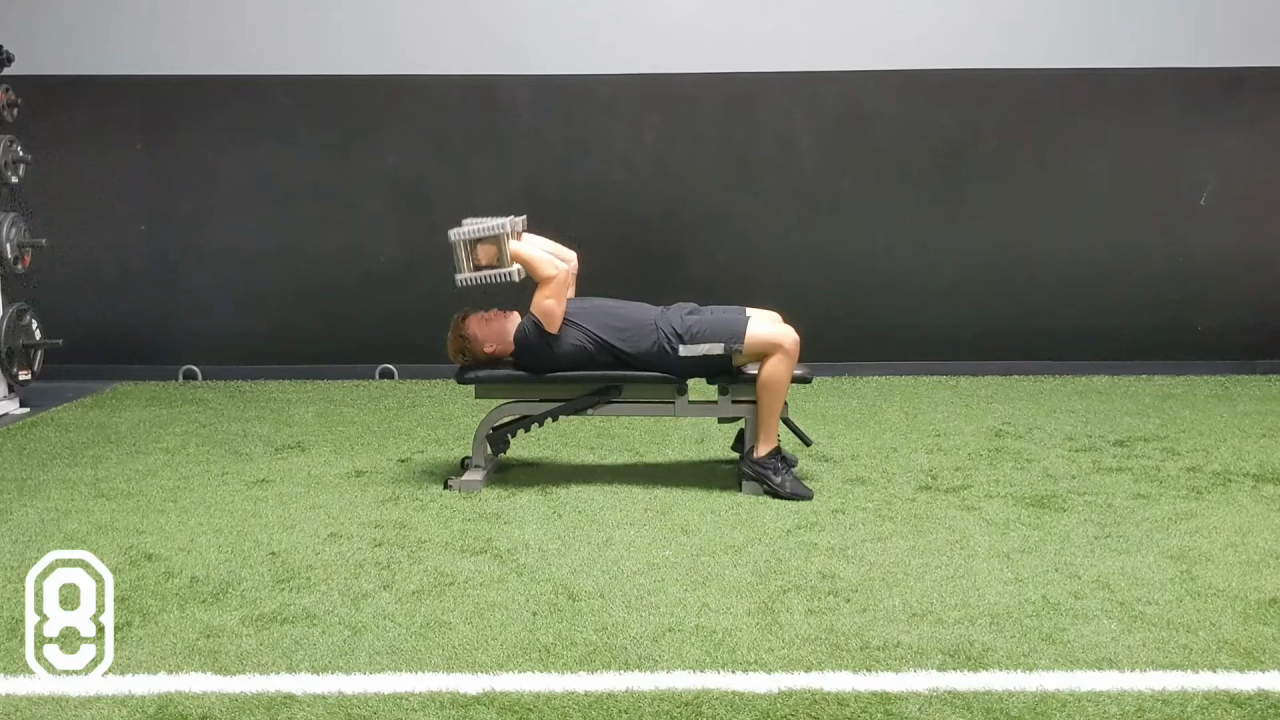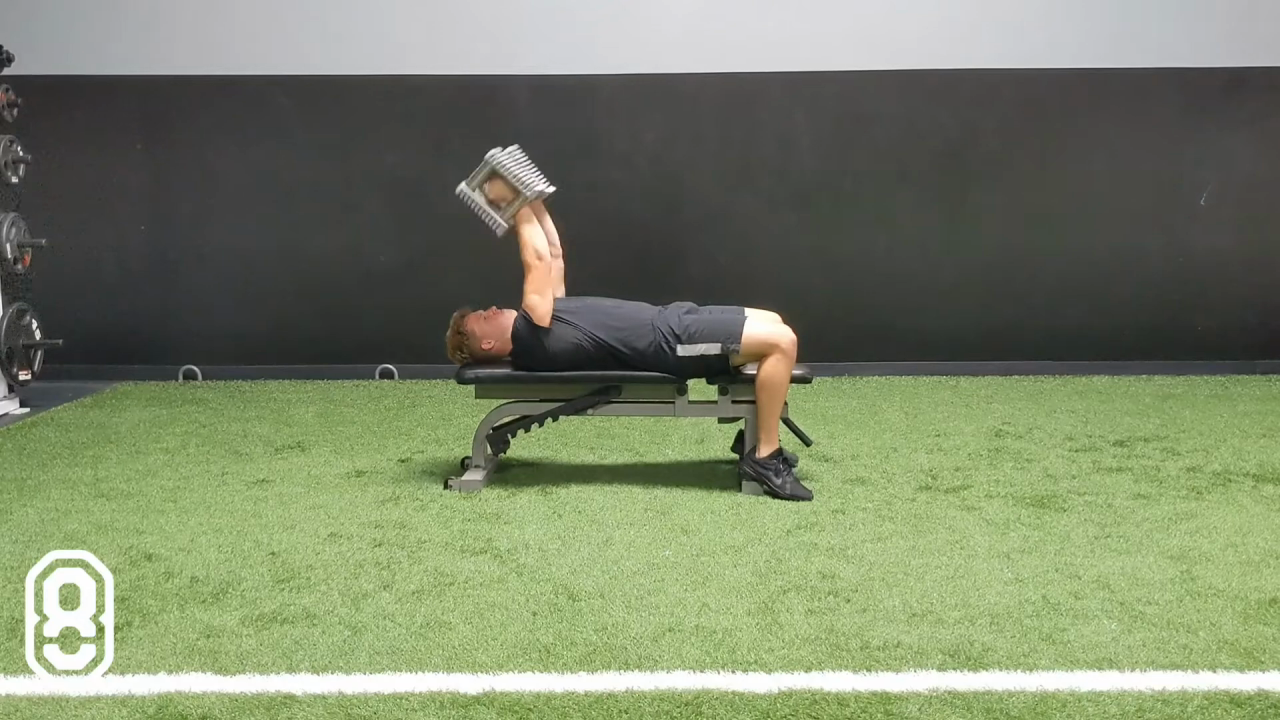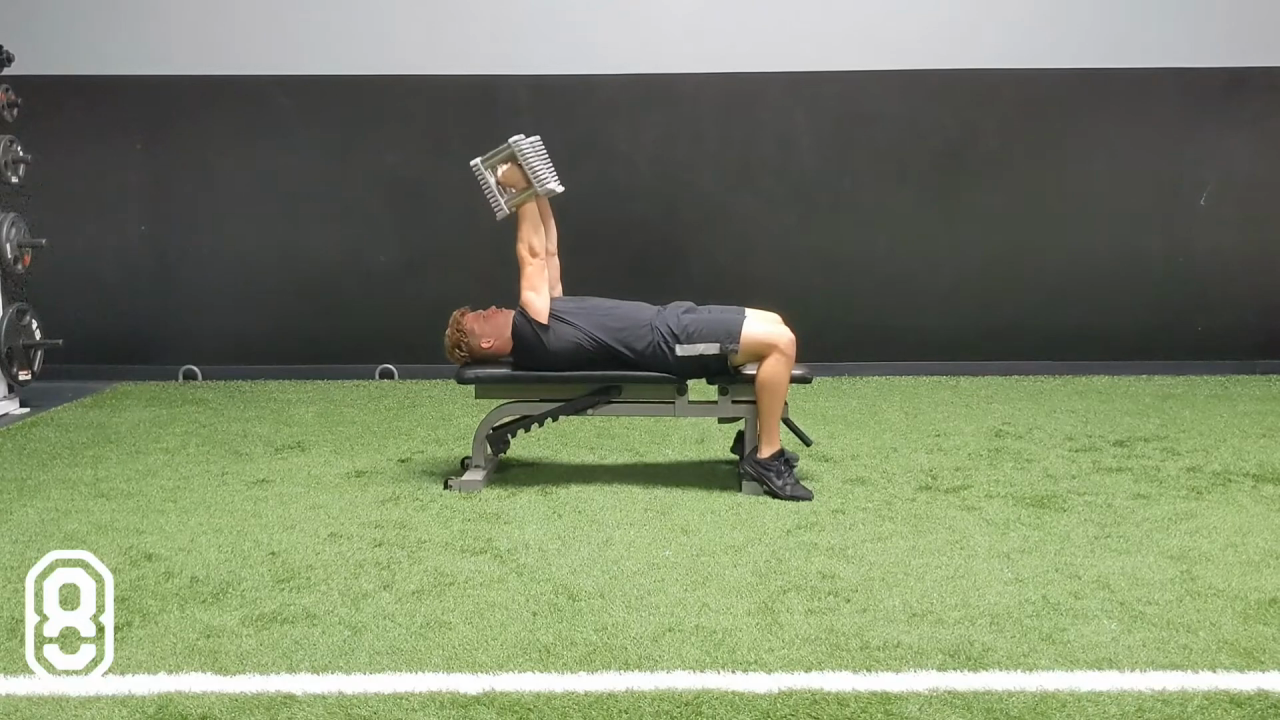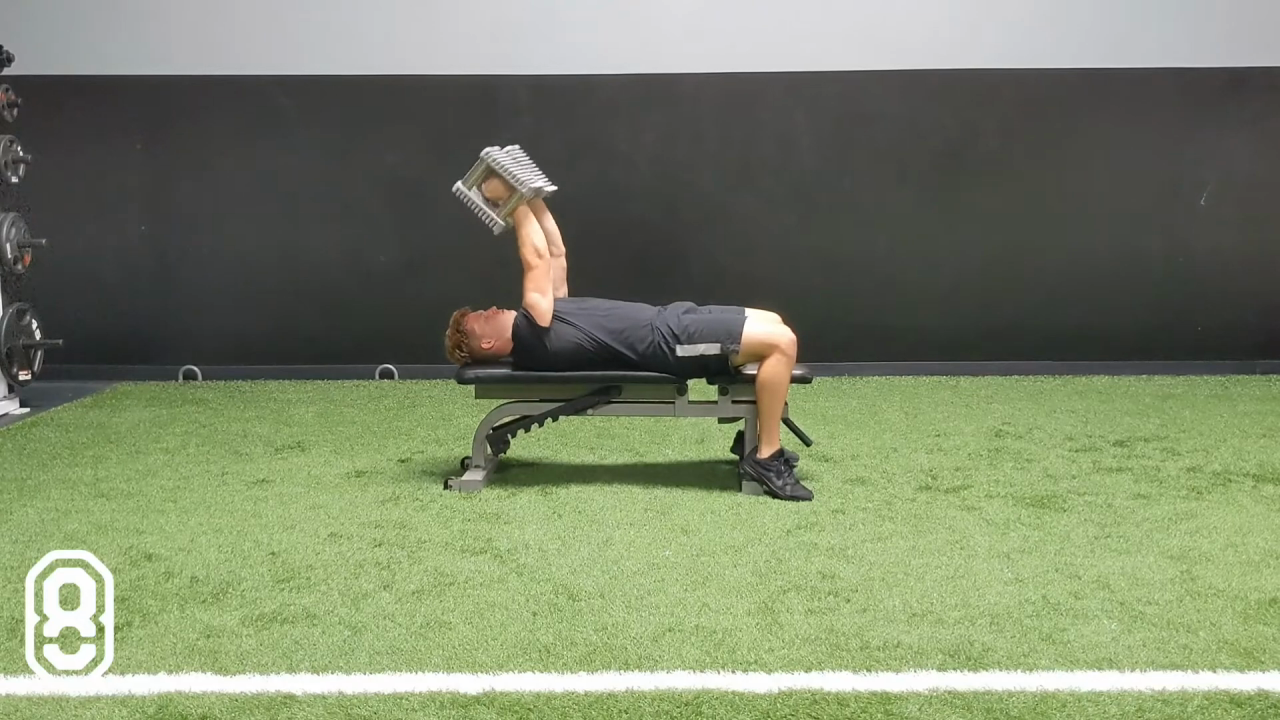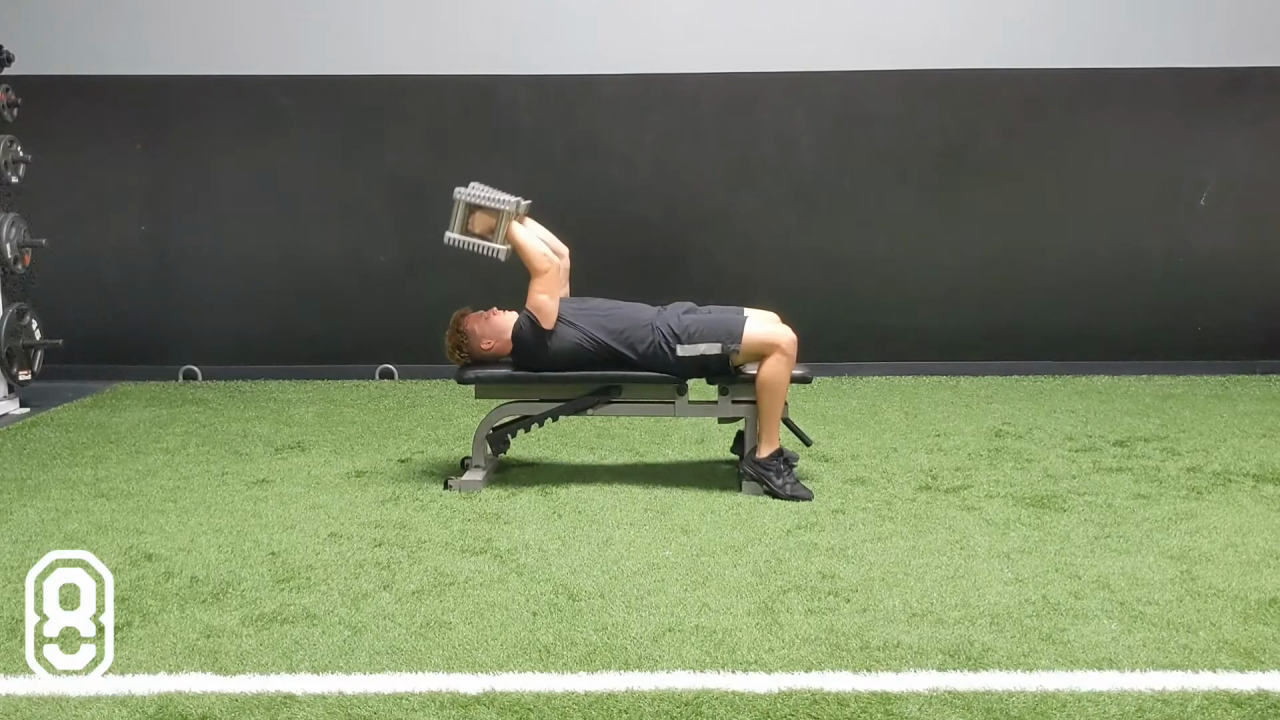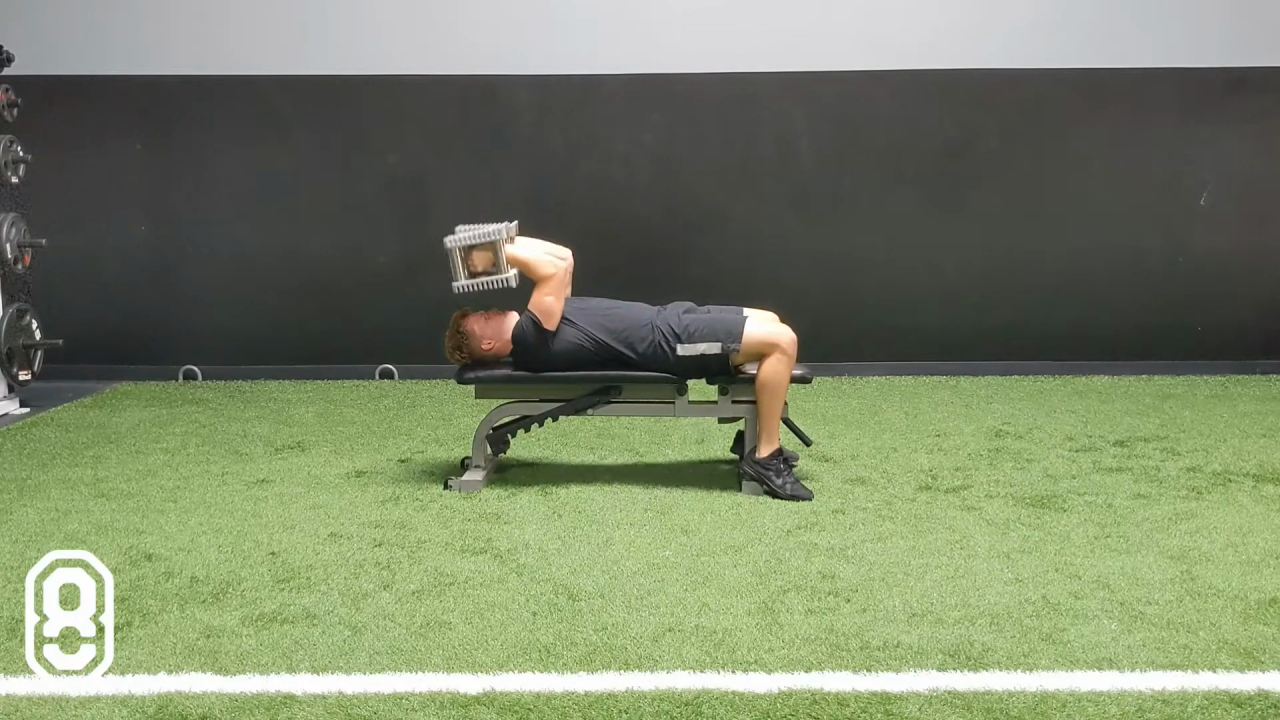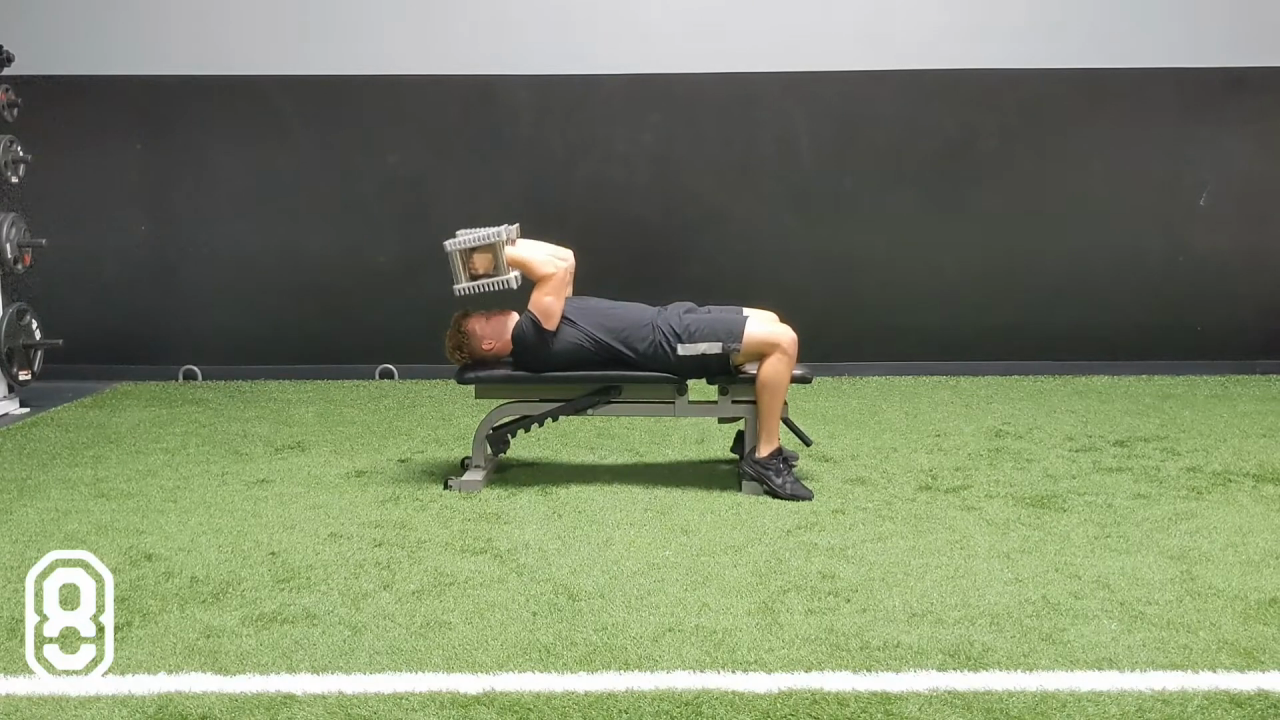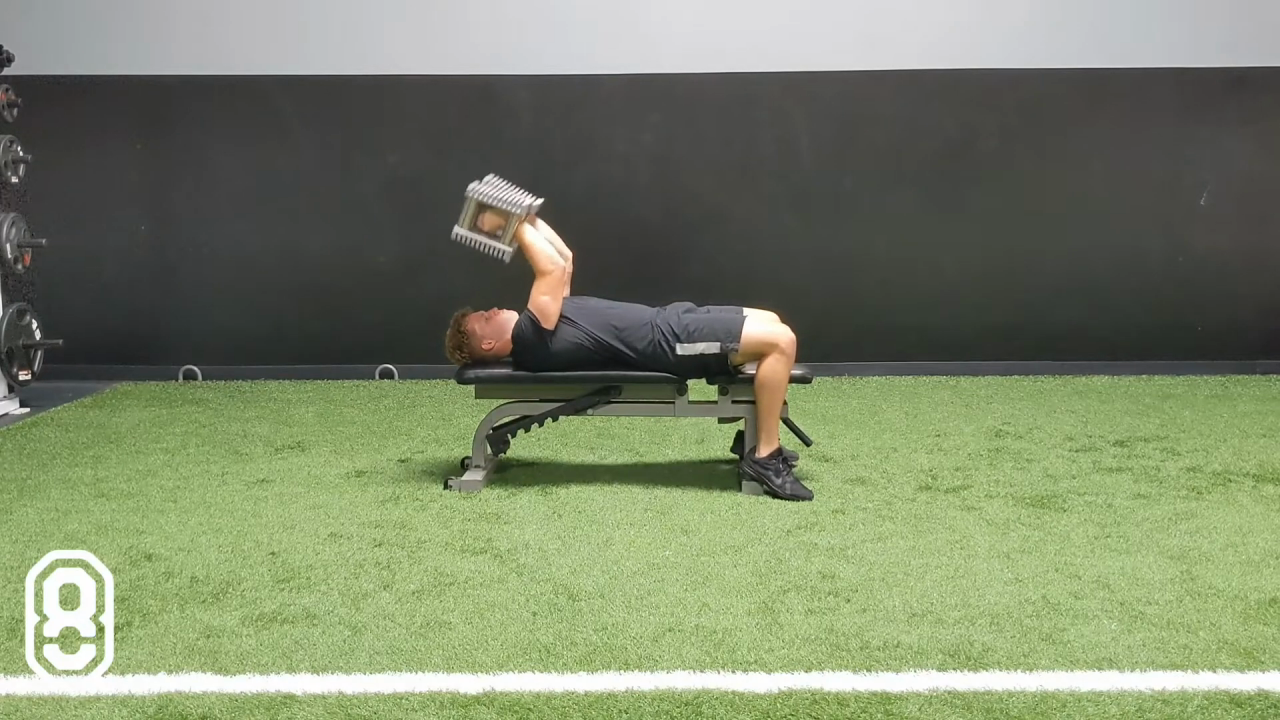
dt=0.3s
person 1, frame 1
left shoulder: (534, 331)
right shoulder: (532, 344)
left elbow: (569, 261)
right elbow: (556, 271)
left wrist: (514, 238)
right wrist: (505, 247)
right hip: (669, 343)
left knee: (773, 324)
right knee: (784, 342)
left ankle: (762, 443)
right ankle: (763, 457)
person 1, frame 2
left shoulder: (537, 323)
right shoulder: (530, 341)
left elbow: (554, 258)
right elbow: (538, 261)
left wrist: (530, 199)
right wrist: (515, 201)
left hip: (666, 322)
right hip: (668, 342)
left knee: (772, 324)
right knee: (781, 341)
left ankle: (761, 435)
right ankle: (765, 458)
person 1, frame 3
left shoulder: (537, 320)
right shoulder: (530, 340)
left elbow: (548, 256)
right elbow: (532, 258)
left wrist: (536, 192)
right wrist: (524, 189)
left hip: (666, 321)
right hip: (667, 342)
left knee: (773, 326)
right knee: (780, 342)
left ankle: (764, 436)
right ankle: (766, 458)
person 1, frame 4
left shoulder: (537, 323)
right shoulder: (531, 340)
left elbow: (556, 256)
right elbow: (537, 259)
left wrist: (530, 198)
right wrist: (510, 198)
left hip: (665, 321)
right hip: (667, 342)
left knee: (772, 325)
right knee: (781, 341)
left ankle: (762, 437)
right ankle: (766, 458)
person 1, frame 5
left shoulder: (536, 325)
right shoulder: (531, 342)
left elbow: (561, 257)
right elbow: (547, 266)
left wrist: (513, 218)
right wrist: (502, 222)
right hip: (666, 341)
left knee: (771, 325)
right knee: (781, 342)
left ankle: (761, 438)
right ankle: (765, 457)
person 1, frame 6
left shoulder: (532, 328)
right shoulder: (530, 342)
left elbow: (564, 257)
right elbow: (556, 270)
left wrist: (504, 245)
right wrist: (498, 253)
left hip: (665, 322)
right hip: (667, 341)
left knee: (770, 325)
right knee: (781, 341)
left ankle: (762, 440)
right ankle: (765, 459)
person 1, frame 7
left shoulder: (530, 330)
right shoulder: (530, 342)
left elbow: (565, 258)
right elbow: (557, 269)
left wrist: (505, 246)
right wrist: (500, 253)
left hip: (664, 322)
right hip: (666, 341)
left knee: (770, 325)
right knee: (782, 341)
left ankle: (762, 440)
right ankle: (764, 457)
person 1, frame 8
left shoulder: (534, 327)
right shoulder: (530, 340)
left elbow: (564, 261)
right elbow: (552, 268)
left wrist: (524, 216)
right wrist: (513, 223)
left hip: (664, 322)
right hip: (665, 342)
left knee: (769, 323)
right knee: (780, 341)
left ankle: (761, 437)
right ankle: (764, 458)
